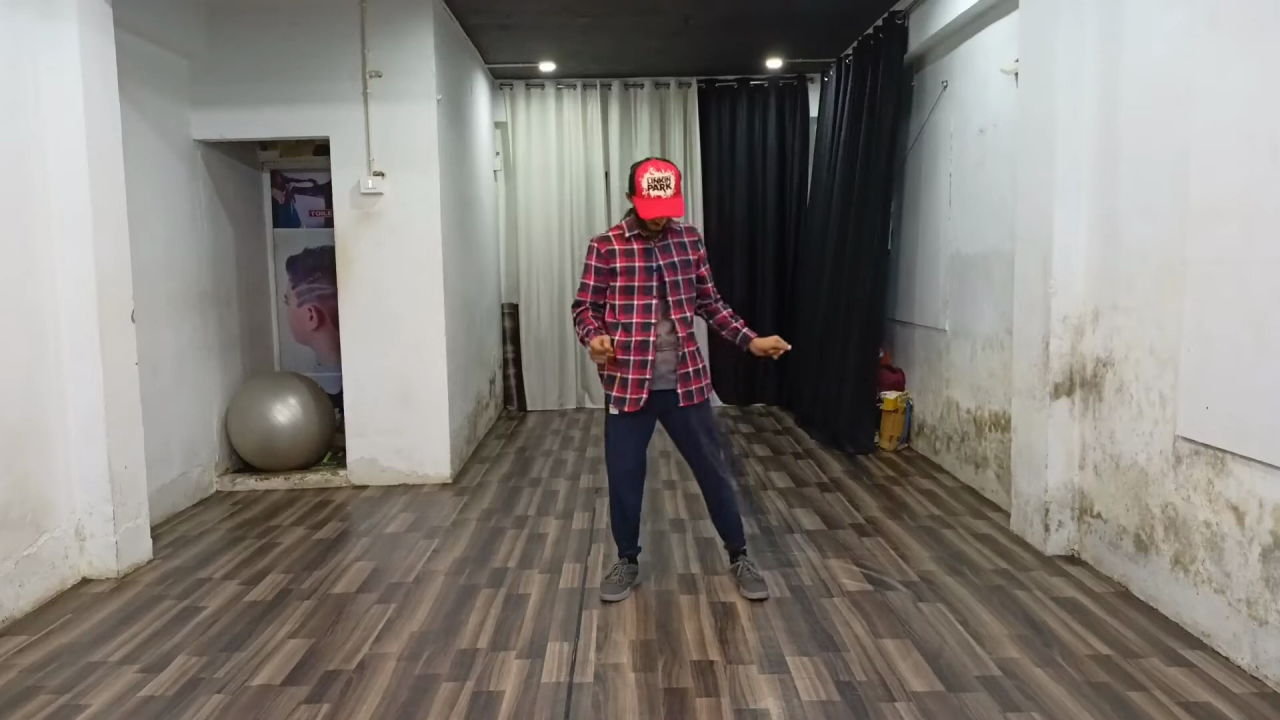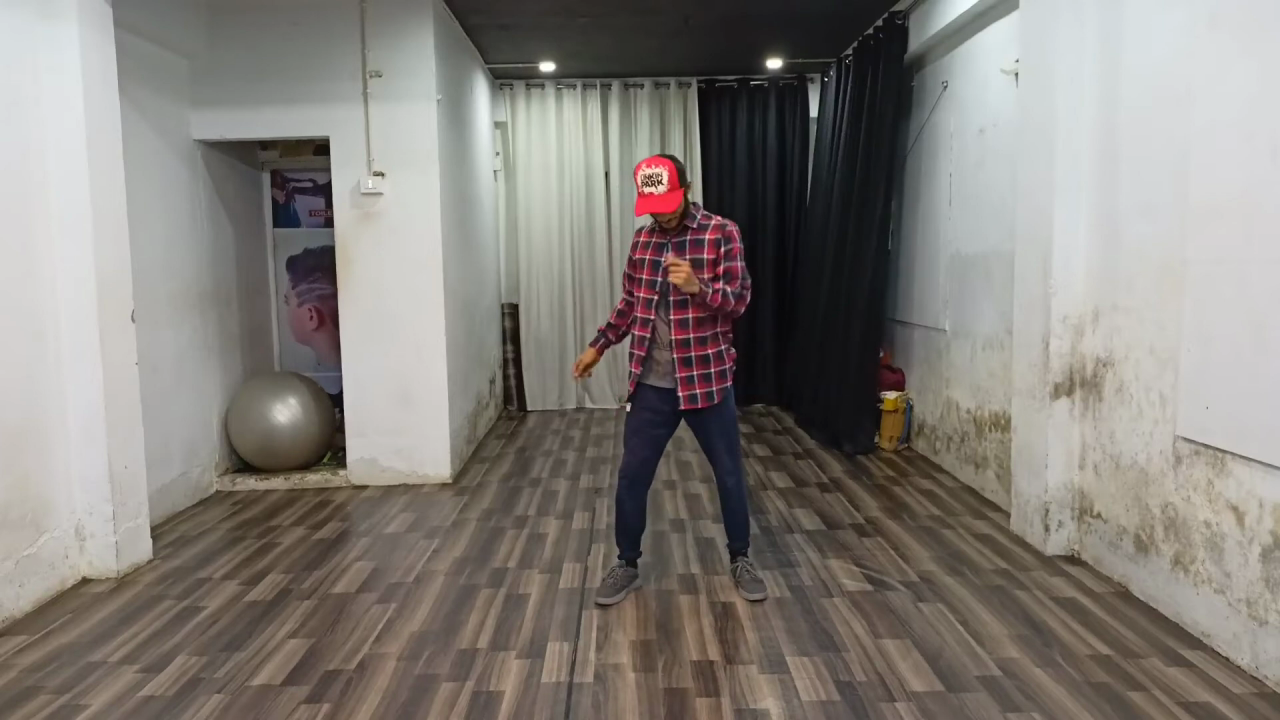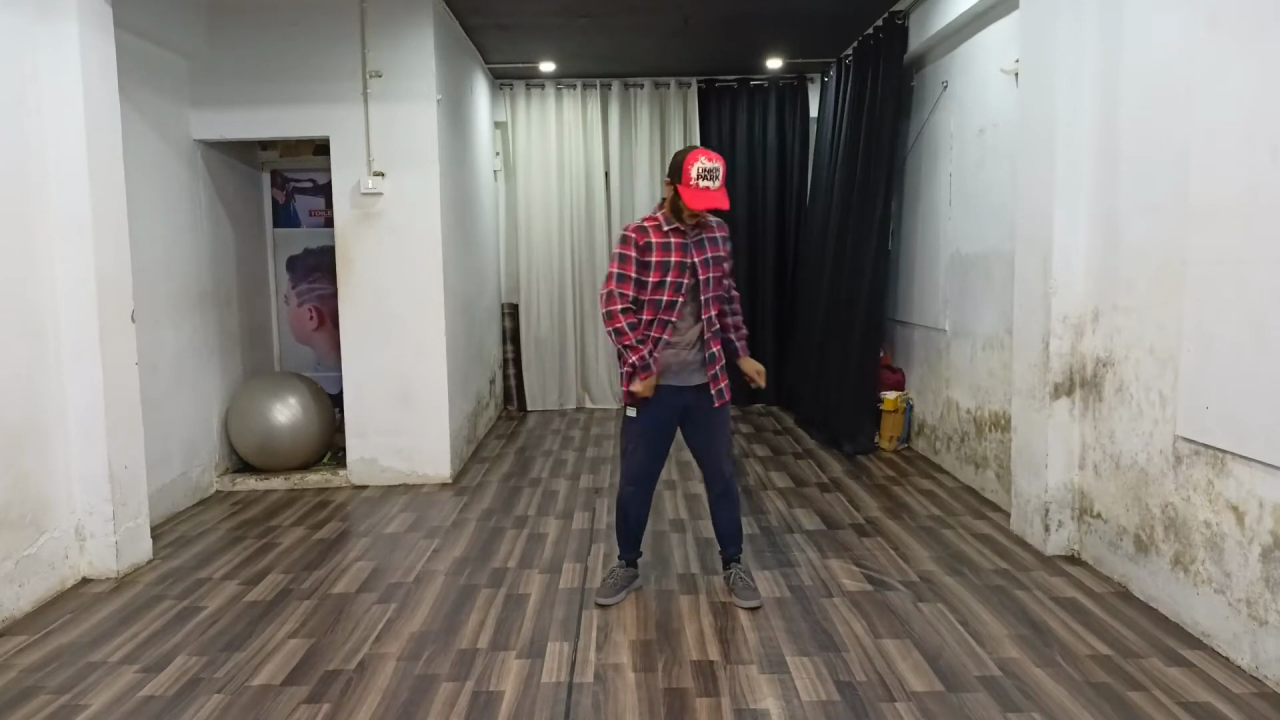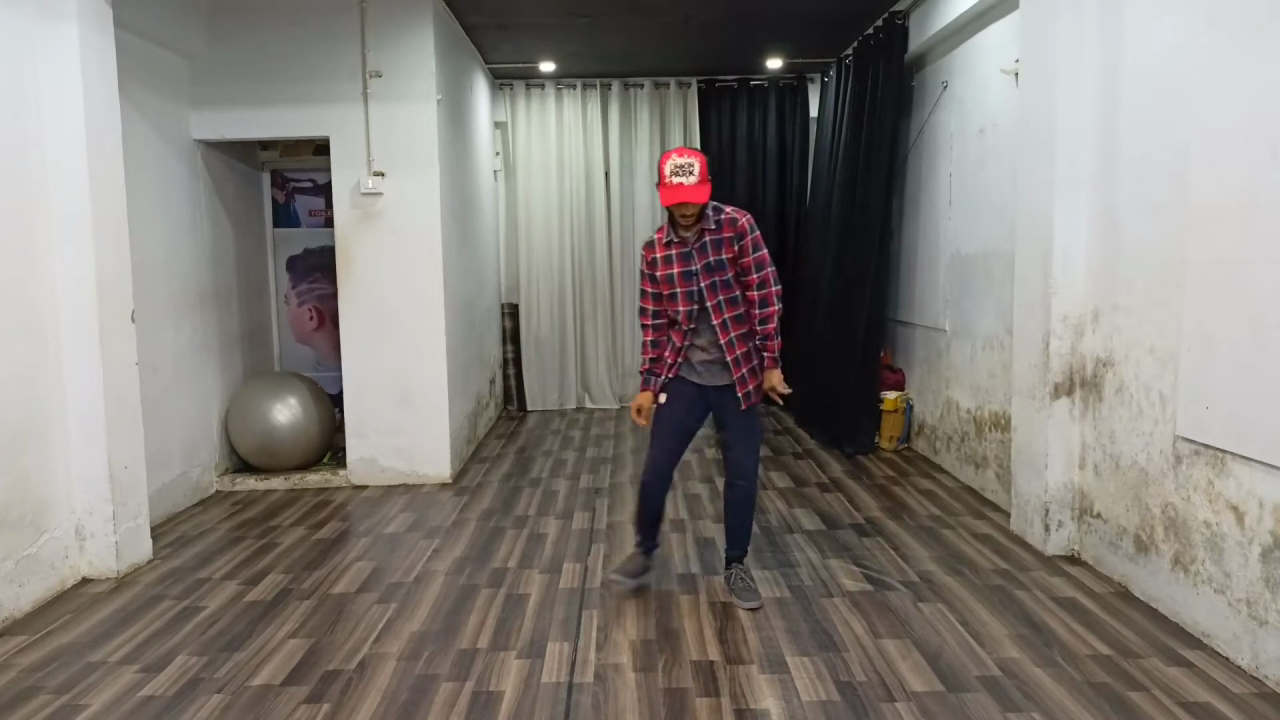
dt=1s
person 1, frame 1
left shoulder: (689, 239)
right shoulder: (606, 246)
left elbow: (709, 302)
right elbow: (584, 307)
left wrist: (751, 341)
right wrist: (595, 337)
left hip: (684, 381)
right hip: (628, 383)
left knee: (713, 469)
right knee: (624, 476)
left ankle: (738, 556)
right ankle: (627, 561)
person 1, frame 2
left shoulder: (721, 233)
right shoulder: (643, 241)
left elbow: (738, 297)
left wrist: (695, 287)
right wrist: (597, 347)
left hip: (707, 379)
right hip: (651, 382)
left knee: (729, 472)
right knee: (632, 475)
left ankle: (740, 559)
right ankle: (627, 564)
person 1, frame 3
left shoulder: (716, 236)
right shoulder: (639, 237)
right elbow: (616, 307)
left wrist: (743, 353)
right wrist: (641, 369)
left hip: (707, 380)
right hip: (654, 383)
left knee: (722, 474)
right knee: (636, 479)
left ankle: (733, 565)
right ankle: (627, 565)
person 1, frame 4
left shoulder: (737, 226)
right shoulder: (655, 249)
left elbow: (765, 297)
right elbow: (653, 321)
left wrist: (770, 364)
right wrist: (648, 384)
left hip: (738, 375)
right hip: (683, 376)
left knee: (742, 474)
right knee: (658, 466)
left ankle: (735, 565)
right ankle: (644, 552)
